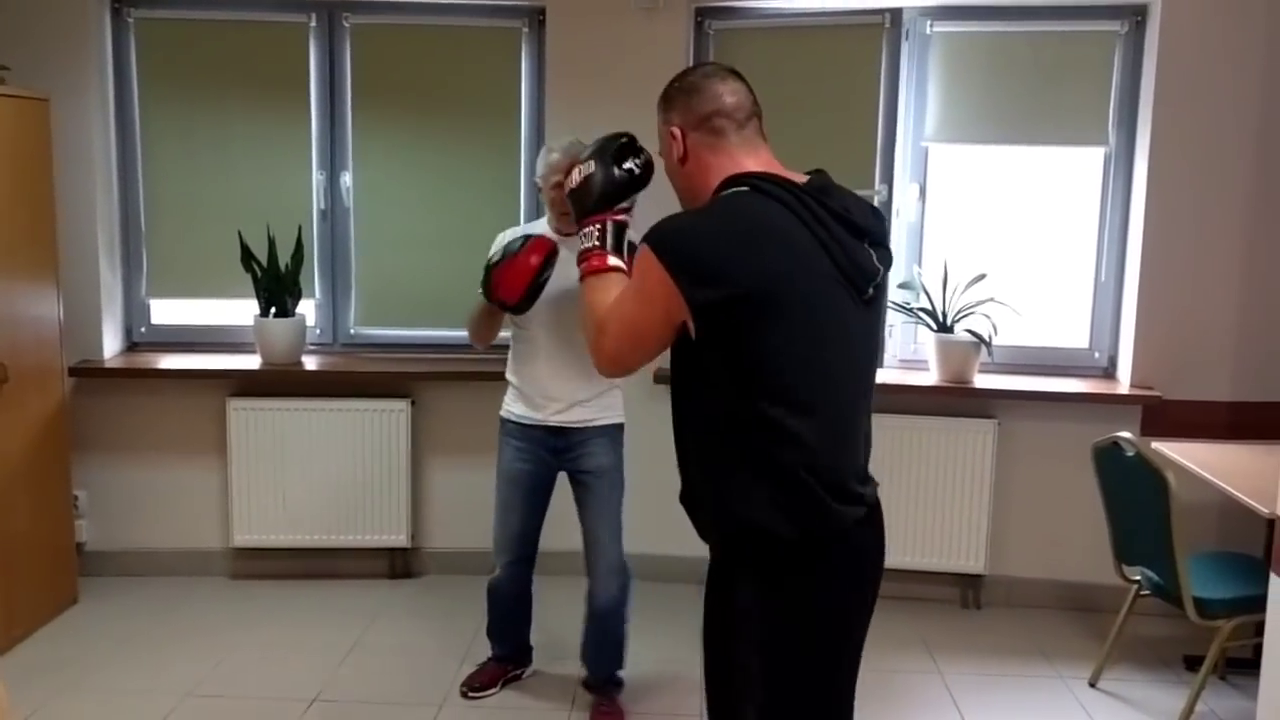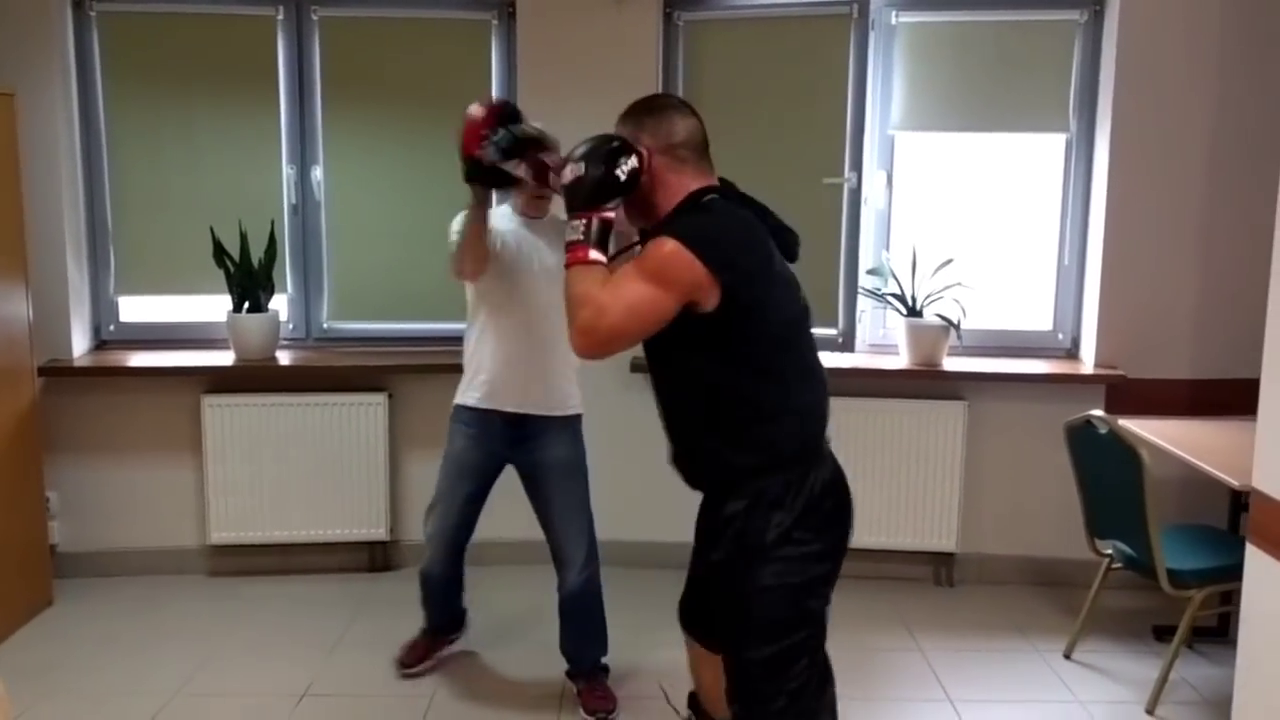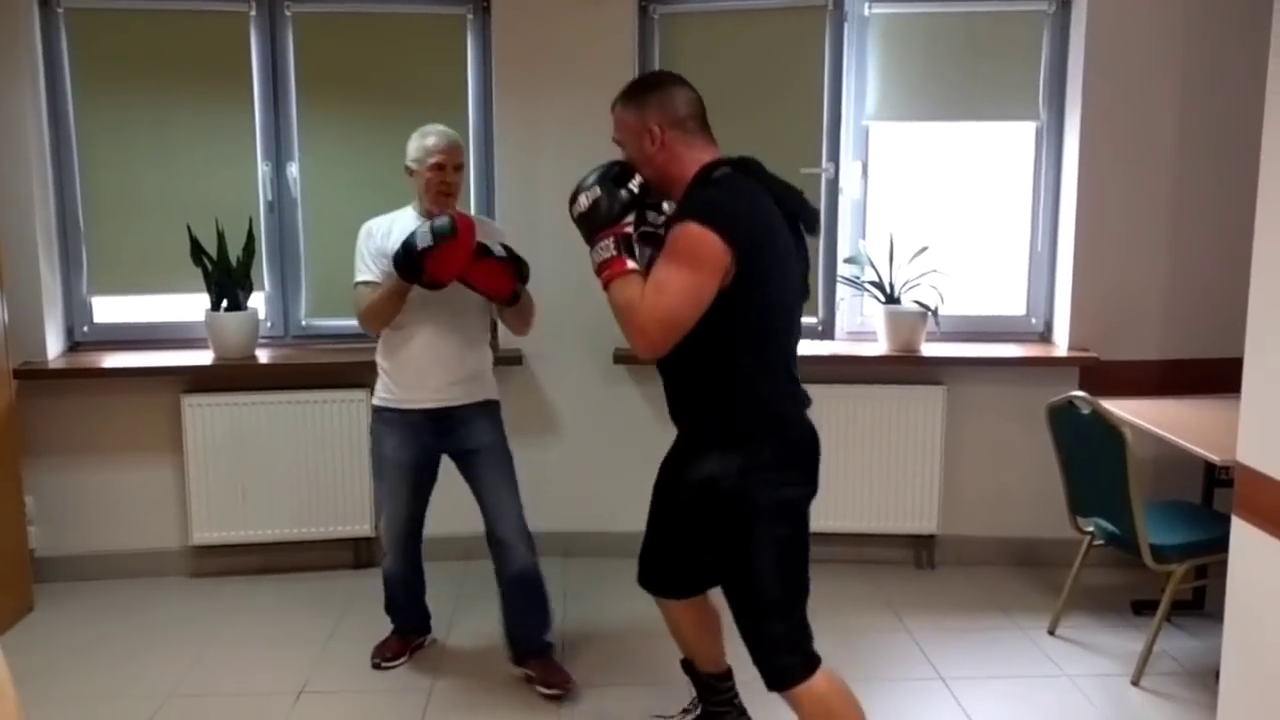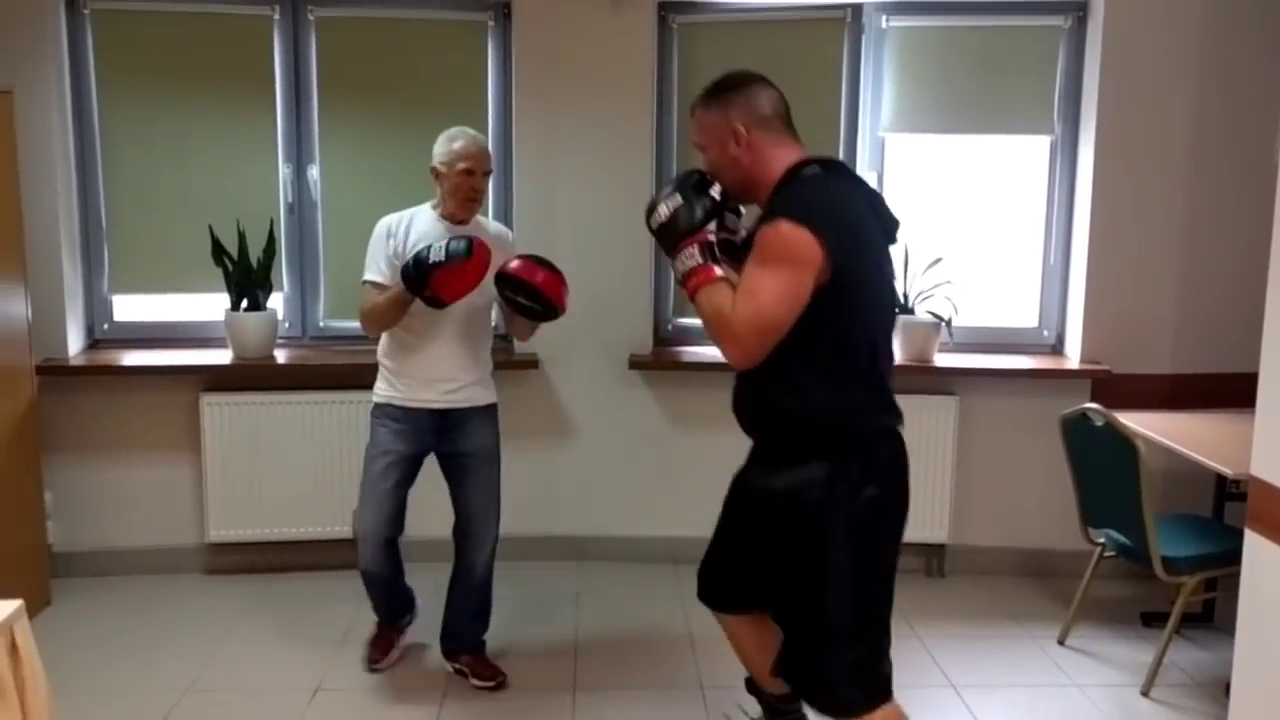
dt=0.4s
person 1, frame 1
left shoulder: (690, 248)
right shoulder: (857, 223)
left elbow: (612, 353)
left wrist: (598, 228)
left hip: (776, 554)
right hip: (848, 533)
person 1, frame 2
left shoulder: (692, 245)
right shoulder: (726, 222)
left elbow: (592, 334)
left wrist: (585, 222)
right wrist: (611, 214)
left hip: (777, 509)
right hip: (750, 492)
right knee: (709, 624)
person 1, frame 3
left shoulder: (711, 218)
right shoulder: (742, 195)
left elbow: (650, 334)
left wrist: (609, 242)
right wrist: (652, 235)
left hip: (755, 460)
right hip: (714, 445)
left knee: (784, 653)
right knee: (670, 576)
person 1, frame 4
left shoulder: (800, 218)
right shoulder: (825, 196)
left elbow: (744, 342)
left wrist: (693, 249)
right wrist: (733, 247)
left hip: (840, 475)
right hip: (791, 460)
right knee: (734, 588)
person 2, frame 1
right shoulder: (513, 244)
right elbow: (480, 338)
right wrist: (495, 298)
left hip: (597, 427)
right hip: (524, 425)
left knee: (606, 560)
right knee: (511, 552)
right ankle: (509, 654)
person 2, frame 2
left shoulder: (574, 231)
right shoulder: (481, 222)
right elbow: (470, 266)
right wrist: (482, 184)
left hip: (555, 416)
right hip: (481, 410)
left knee: (575, 549)
right knee: (443, 534)
left ankle: (588, 667)
right ankle: (441, 626)
person 2, frame 3
left shoulder: (485, 234)
right shoulder: (379, 233)
left elbow: (520, 325)
right elbow: (370, 319)
left wrist: (512, 290)
right wrist: (408, 271)
left hip: (474, 407)
right hip: (400, 410)
left knee: (510, 530)
right knee: (398, 535)
left ankle: (532, 647)
right ankle: (409, 626)
person 2, frame 4
left shoulder: (499, 241)
right shoulder: (396, 229)
left elbow: (519, 328)
right elbow: (373, 320)
left wrist: (540, 307)
right wrist: (416, 285)
left hip: (472, 409)
right hip: (400, 407)
left knee: (478, 535)
right knee: (374, 530)
left ankle: (464, 645)
right ankle: (394, 614)
